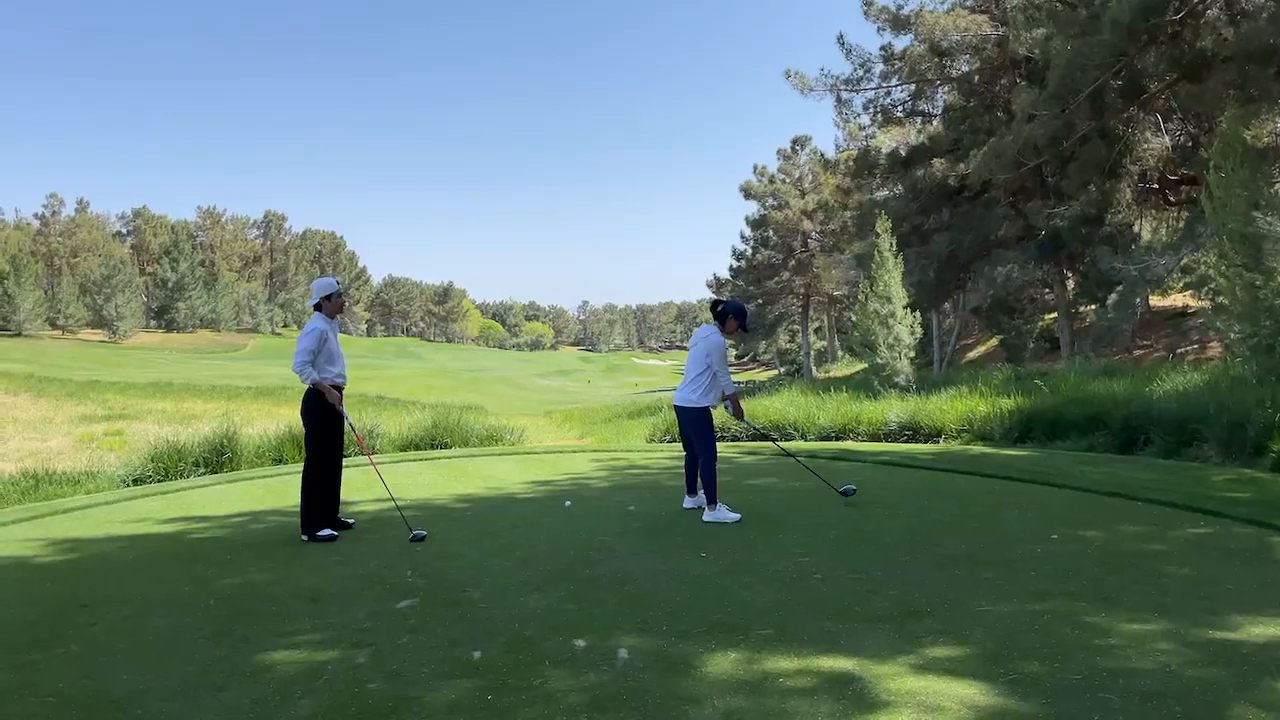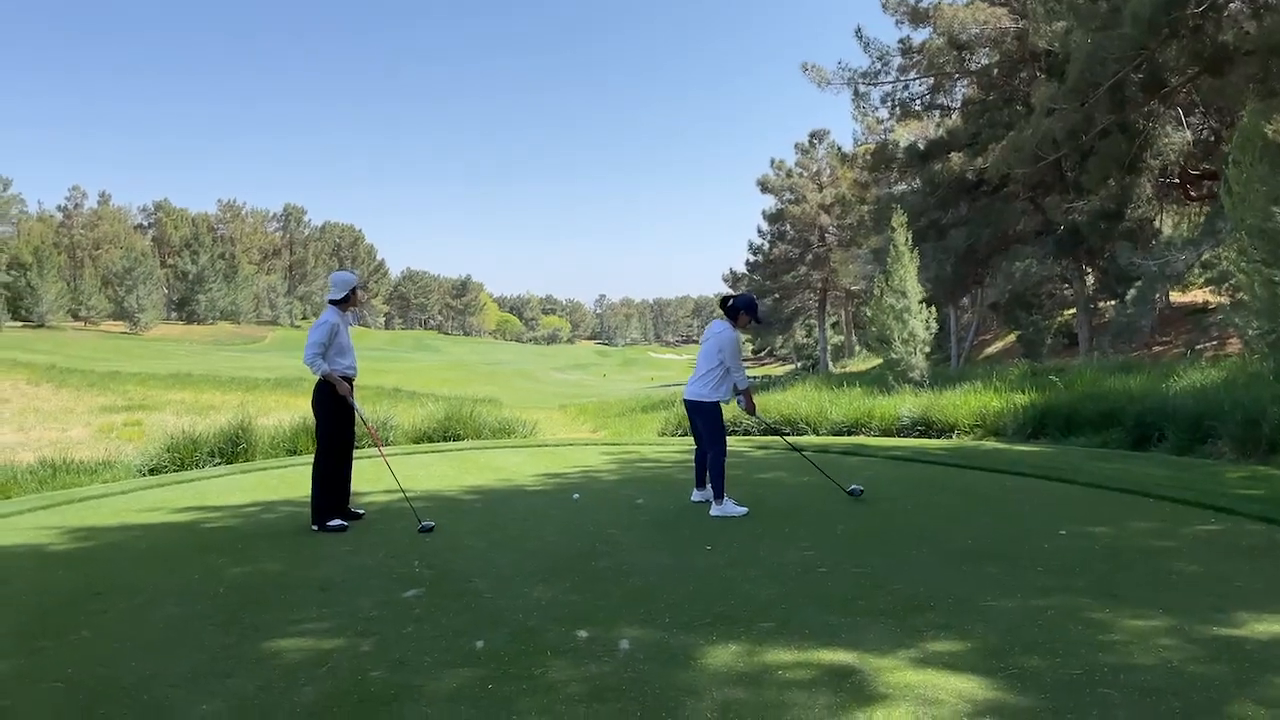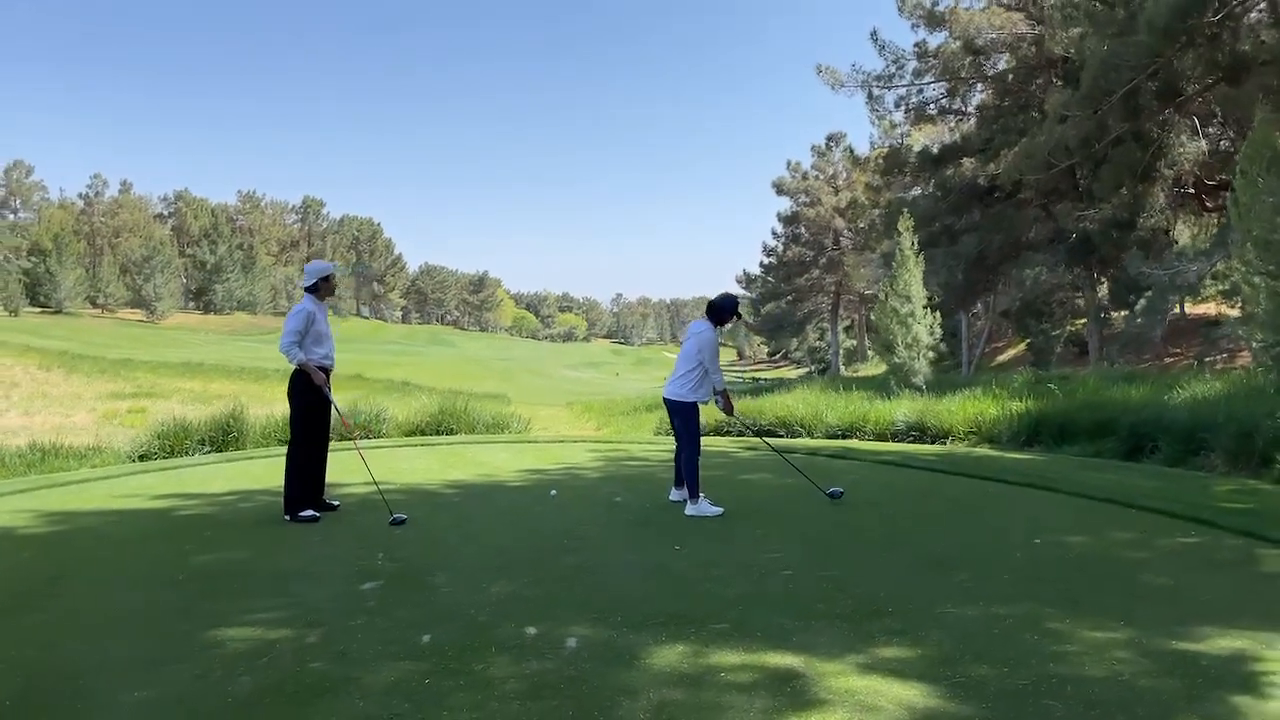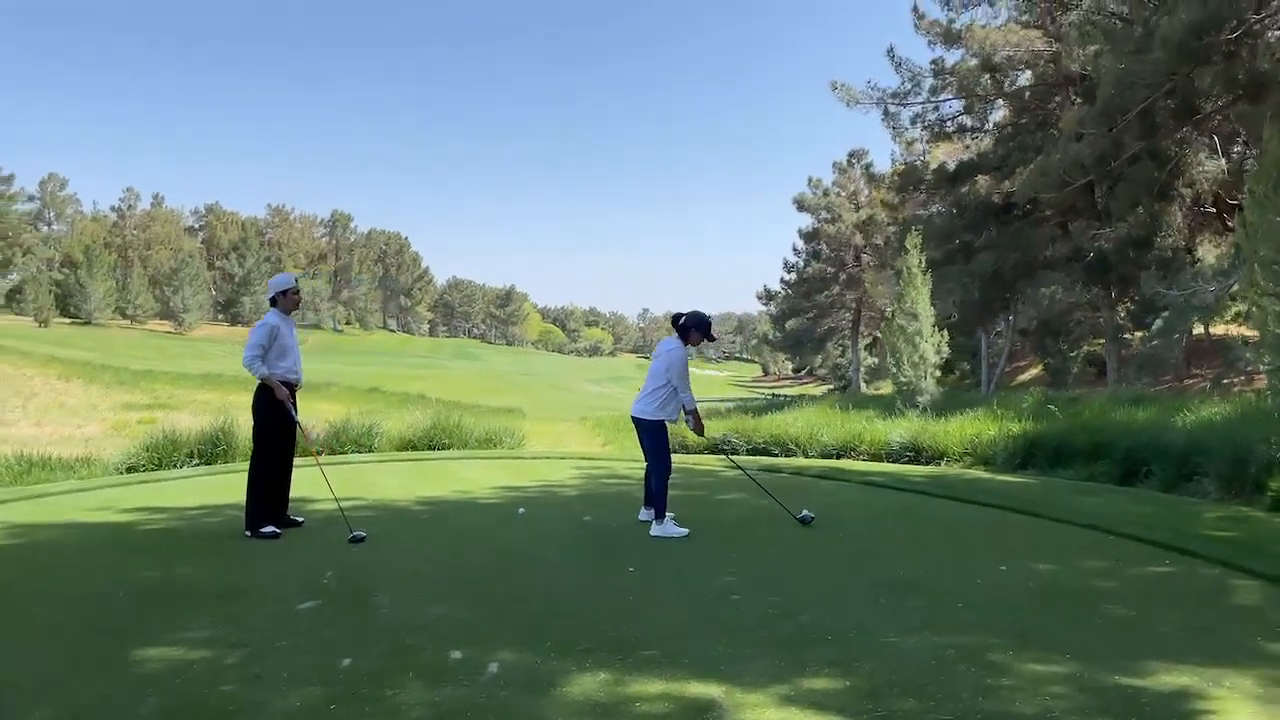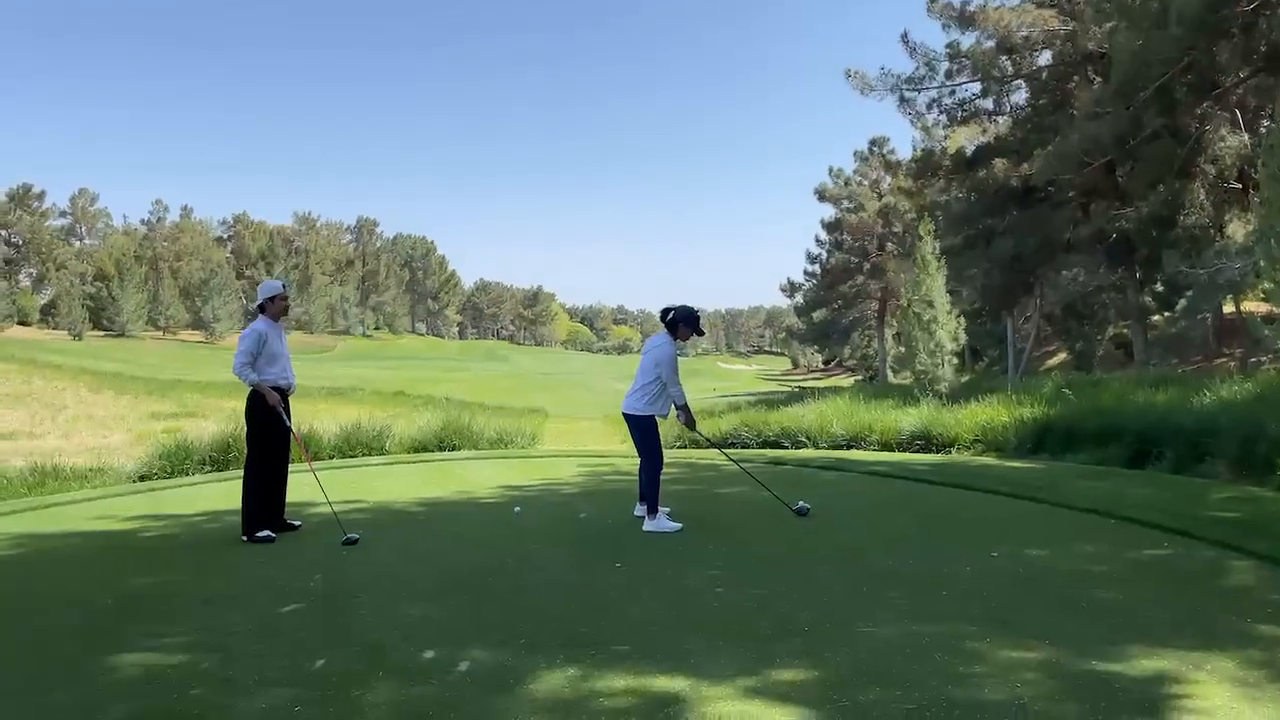
dt=0.7s
person 1, frame 1
left shoulder: (331, 326)
right shoulder: (316, 328)
right elbow: (301, 366)
right wrist: (327, 390)
left hip: (331, 399)
right hip: (320, 400)
left knee: (333, 460)
right knee: (317, 461)
left ankle: (329, 516)
right ankle: (311, 526)
person 1, frame 2
left shoulder: (342, 320)
right shoulder: (328, 321)
right elbow: (311, 358)
right wrist: (338, 383)
left hip: (342, 391)
right hip: (330, 392)
left knee: (343, 451)
right knee: (328, 452)
left ankle: (339, 507)
right ankle: (321, 516)
person 1, frame 3
left shoulder: (320, 309)
right shoulder: (304, 310)
right elbow: (288, 345)
right wrist: (313, 371)
left hip: (320, 381)
right hip: (307, 381)
left knee: (319, 441)
right knee: (302, 442)
left ankle: (314, 498)
right ankle: (294, 506)
person 1, frame 4
left shoulder: (288, 324)
right shoulder: (269, 324)
right elbow: (251, 359)
right wrist: (276, 386)
left hip: (287, 396)
right hip: (271, 396)
left knee: (284, 457)
right knee: (265, 458)
left ankle: (277, 514)
right ankle: (256, 522)
person 1, frame 5
left shoulder: (278, 330)
right shoulder: (256, 331)
right elbow: (240, 367)
left wrist: (287, 387)
right wrist: (267, 392)
left hip: (280, 400)
right hip: (263, 401)
left knee: (279, 461)
right knee: (259, 463)
left ankle: (274, 518)
right ankle: (252, 526)
person 2, frame 1
left shoulder: (704, 333)
right shoulder: (716, 339)
right elbow: (723, 375)
left wrist: (726, 396)
right wrist: (735, 404)
left hip: (684, 401)
right hip: (695, 405)
left knee: (693, 451)
right knee: (708, 455)
left ankle: (692, 496)
right ankle: (712, 509)
person 2, frame 2
left shoulder: (716, 327)
right shoulder: (728, 335)
right elbow: (737, 370)
left wrist: (738, 392)
right wrist: (748, 399)
left hip: (693, 395)
right hip: (705, 399)
left knee: (704, 445)
right knee: (717, 449)
left ankle: (700, 490)
right ankle: (719, 503)
person 2, frame 3
left shoulder: (697, 325)
right shoulder: (708, 335)
right elbow: (714, 371)
left wrist: (718, 393)
right wrist: (726, 399)
left hip: (674, 394)
right hip: (684, 398)
left knee: (684, 445)
right knee: (691, 449)
left ankle: (679, 490)
right ankle: (694, 503)
person 2, frame 4
left shoulder: (669, 344)
right shoulder: (677, 353)
right elbow: (684, 390)
left wrist: (688, 414)
right wrist: (697, 420)
left hip: (644, 412)
right hip: (651, 416)
left knee: (655, 464)
right knee: (662, 467)
left ankle: (648, 509)
right ankle: (659, 523)
person 2, frame 5
left shoulder: (658, 340)
right shoulder: (666, 349)
right elbow: (674, 387)
left wrist: (679, 409)
right wrist: (687, 415)
left hip: (636, 408)
right hip: (641, 412)
left knee: (648, 459)
right knee: (654, 462)
left ankle: (644, 505)
right ankle: (652, 518)
